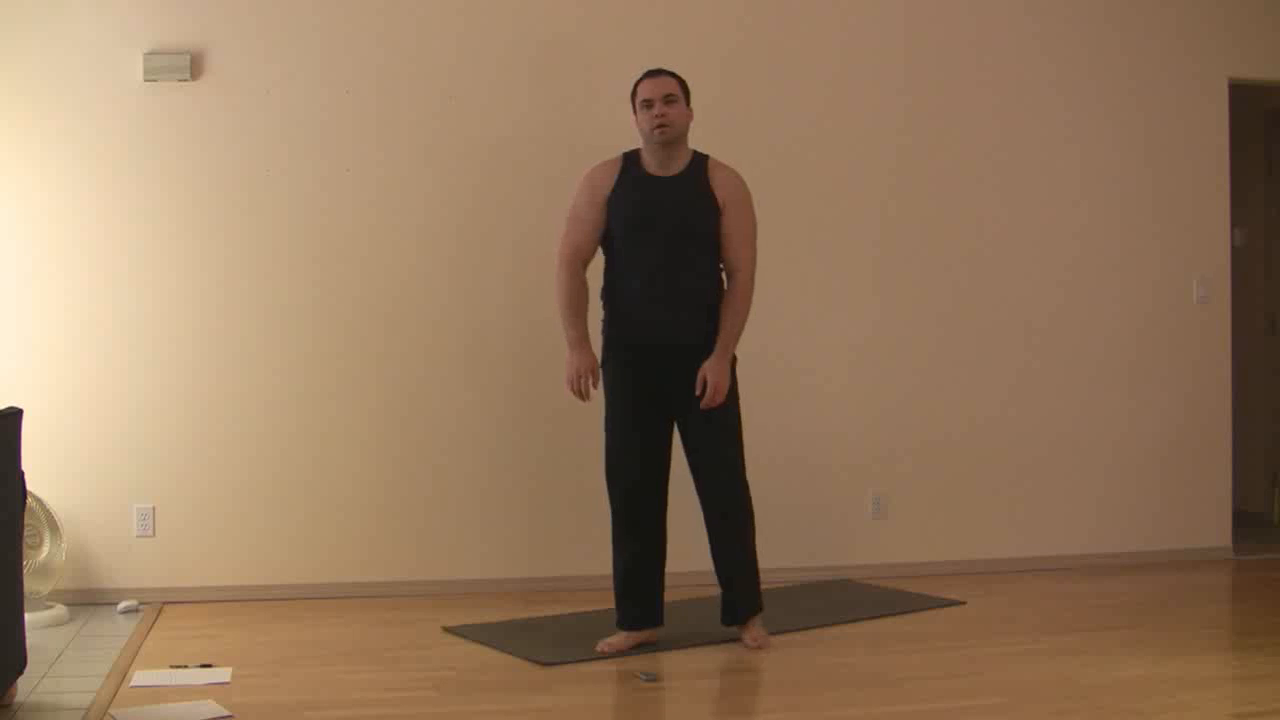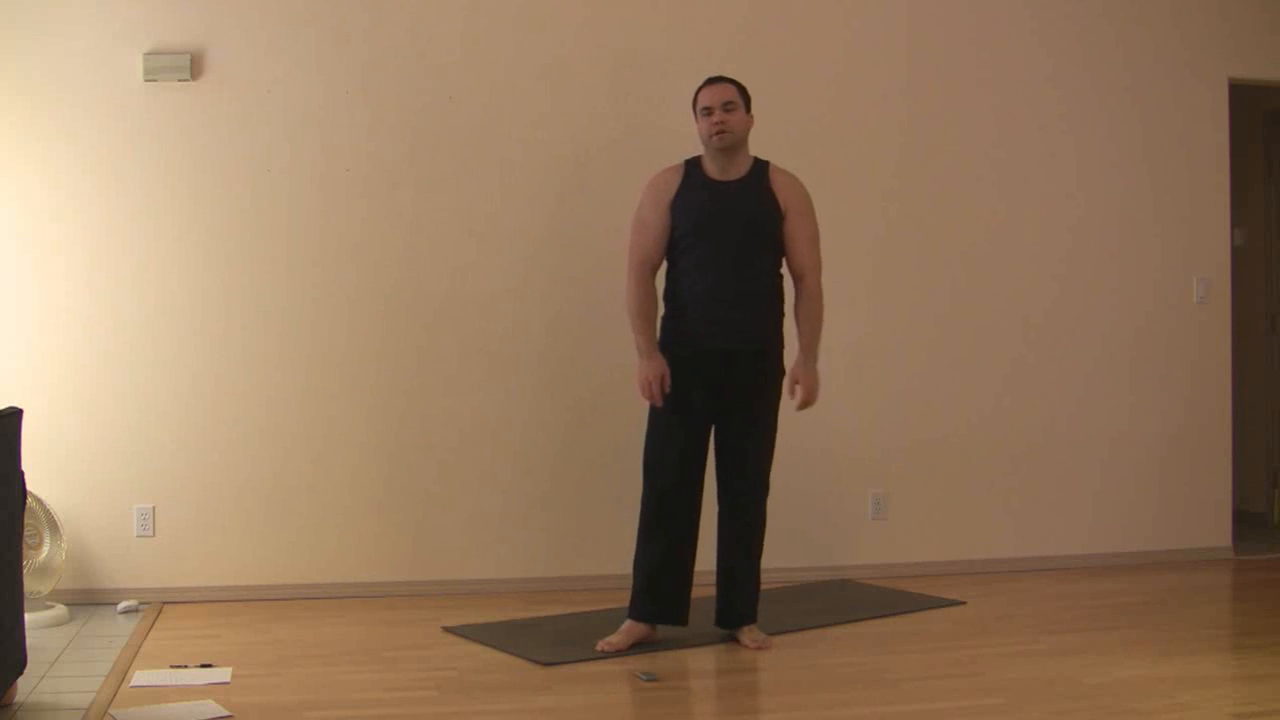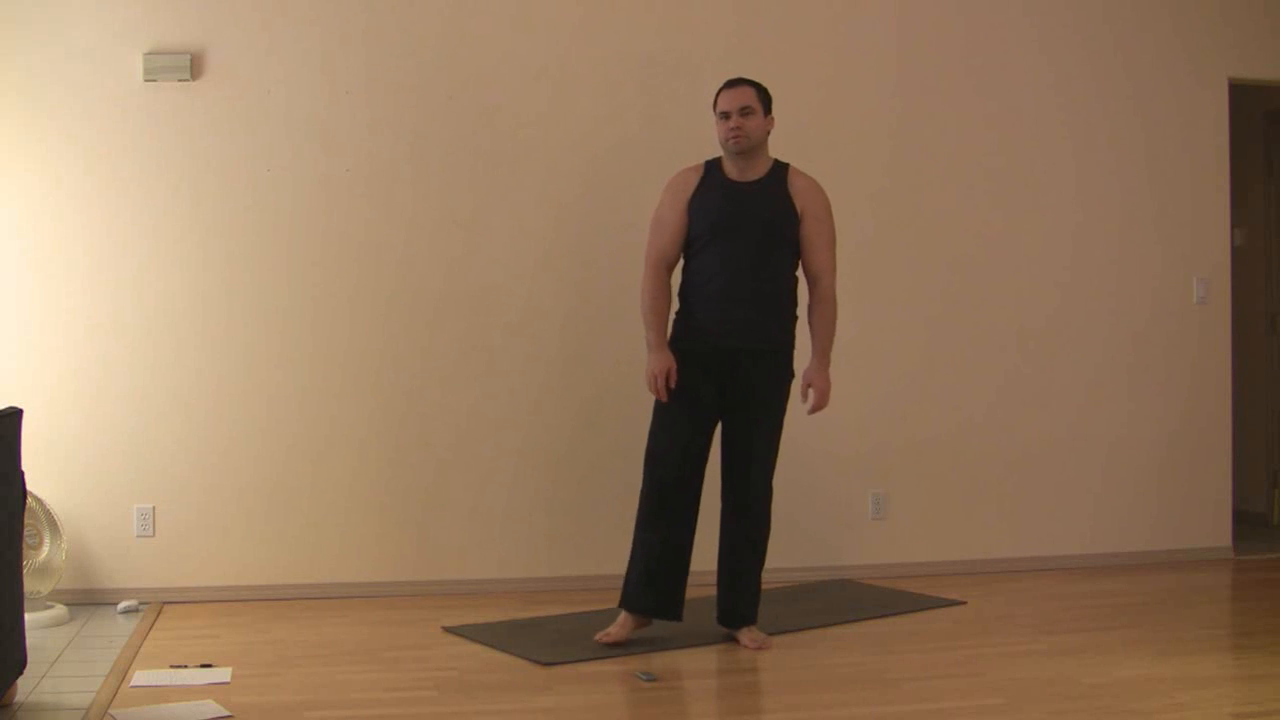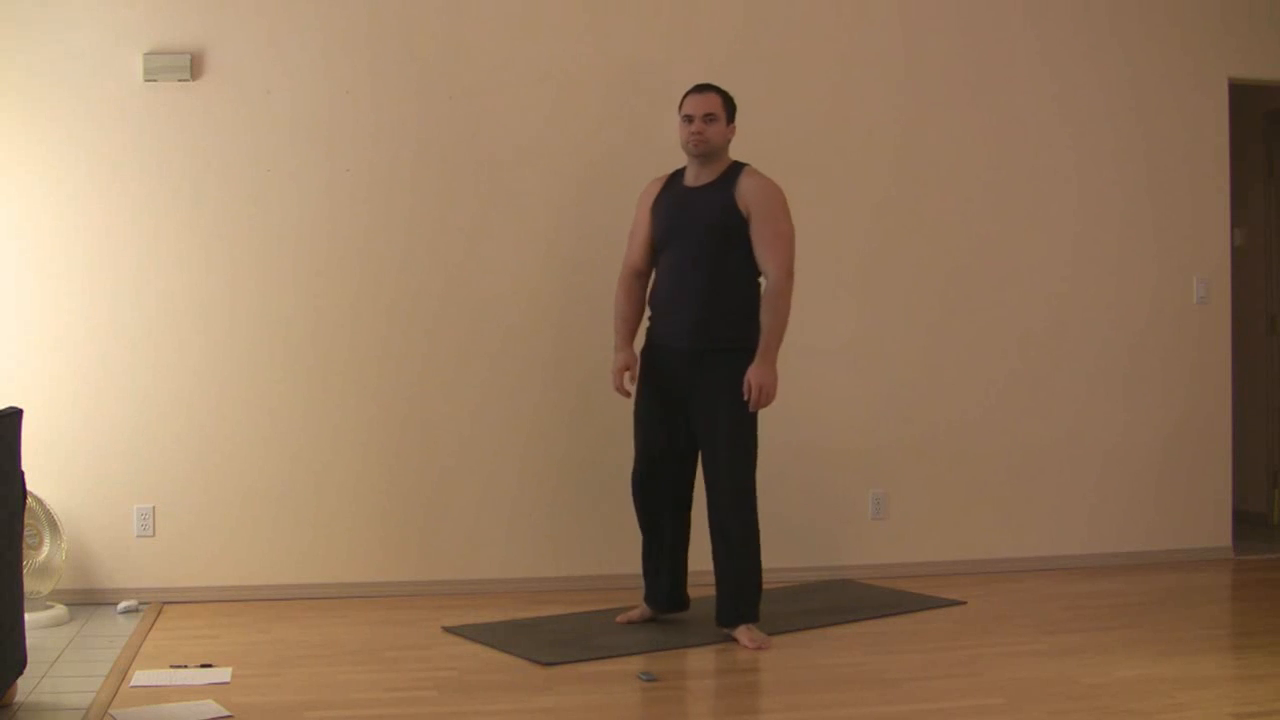
dt=0.5s
person 1, frame 1
left shoulder: (722, 183)
right shoulder: (605, 180)
left elbow: (741, 275)
right elbow: (571, 265)
left wrist: (722, 355)
right wrist: (577, 346)
left hip: (702, 357)
right hip: (630, 358)
left knee: (724, 484)
right knee: (632, 490)
left ankle: (746, 610)
right ankle: (638, 618)
person 1, frame 2
left shoulder: (783, 189)
right shoulder: (669, 185)
left elbow: (807, 279)
right elbow: (640, 272)
left wrist: (807, 359)
right wrist: (647, 353)
left hip: (755, 361)
right hip: (683, 359)
left knee: (746, 490)
right knee: (666, 485)
left ankle: (739, 614)
right ankle: (647, 613)
person 1, frame 3
left shoulder: (802, 192)
right shoulder: (688, 184)
left elbow: (822, 282)
right elbow: (657, 269)
left wrist: (820, 360)
right wrist: (657, 348)
left hip: (765, 361)
right hip: (693, 356)
left knee: (750, 489)
right knee: (668, 478)
left ankle: (740, 614)
right ankle: (640, 605)
person 1, frame 4
left shoulder: (754, 191)
right shoulder: (658, 192)
left elbow: (778, 278)
right elbow: (633, 272)
left wrist: (766, 359)
right wrist: (624, 345)
left hip: (727, 361)
right hip: (662, 358)
left knee: (731, 486)
right knee: (653, 480)
left ankle: (741, 613)
right ankle: (663, 594)
